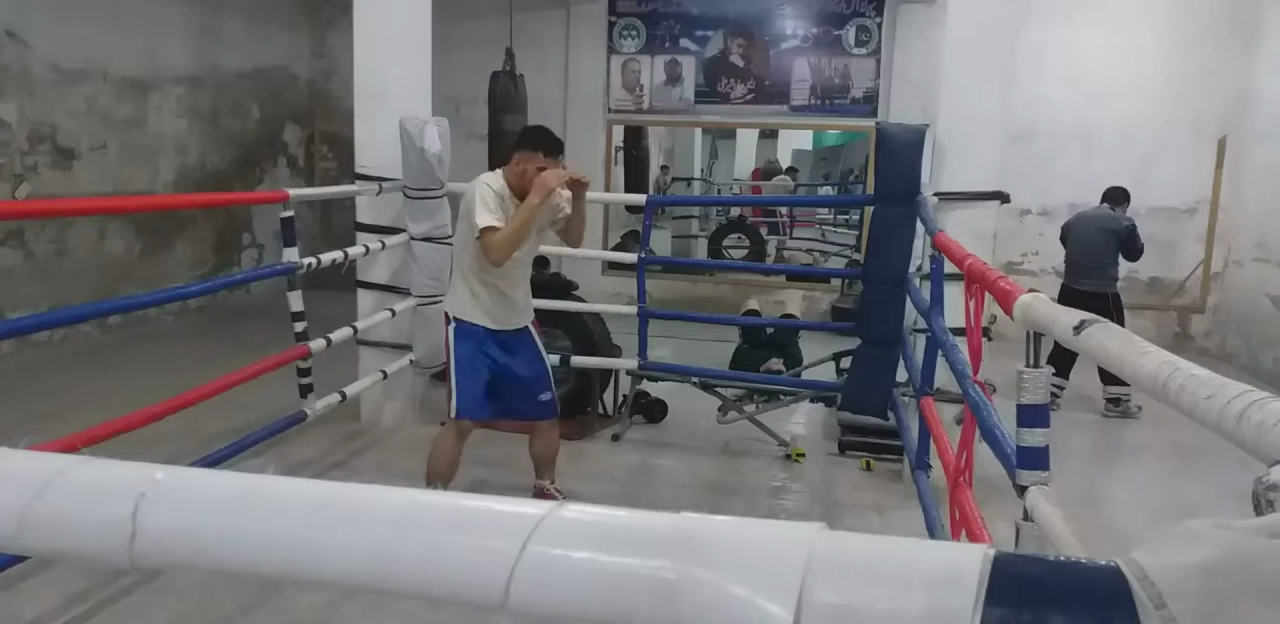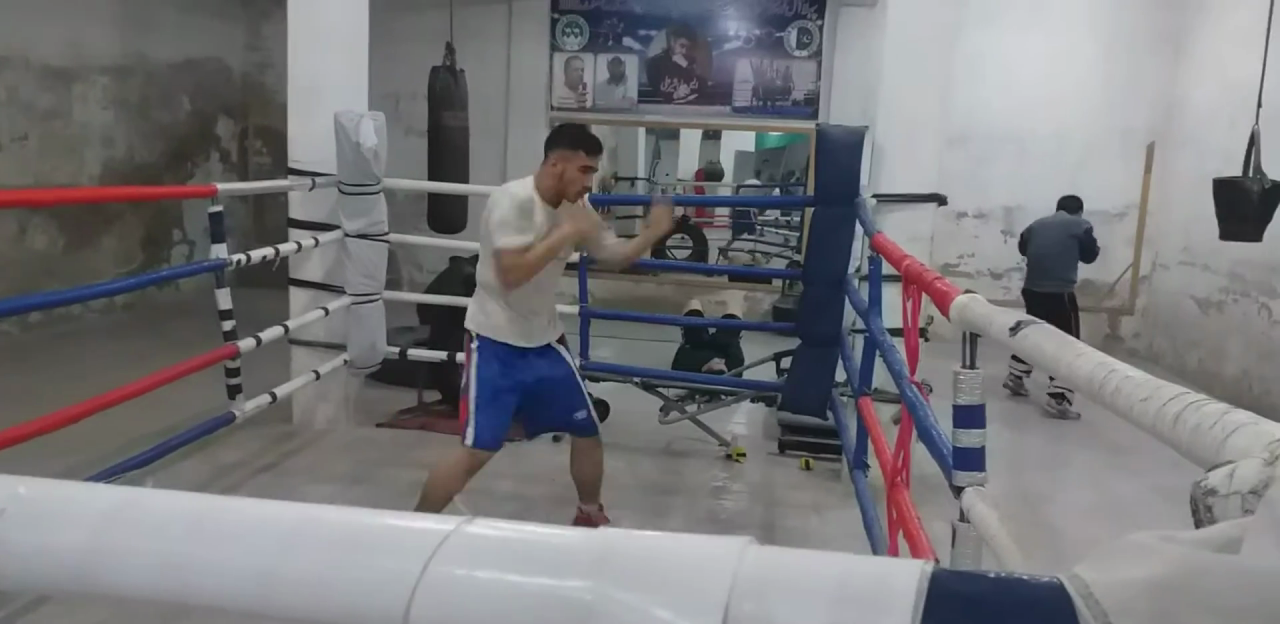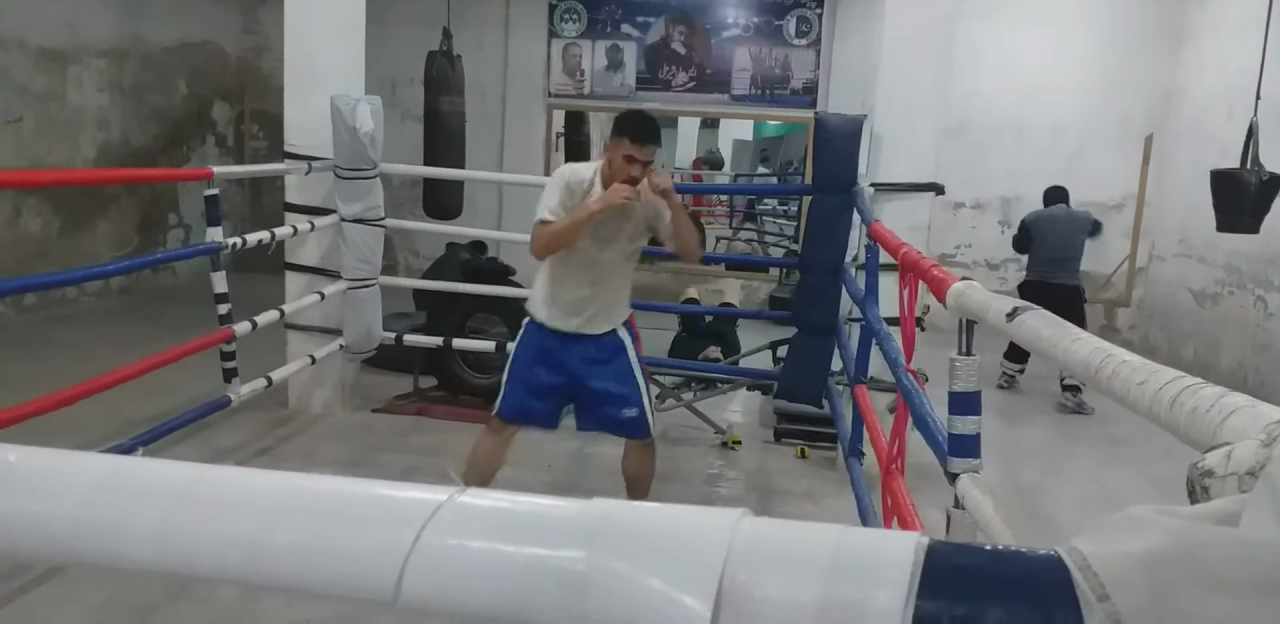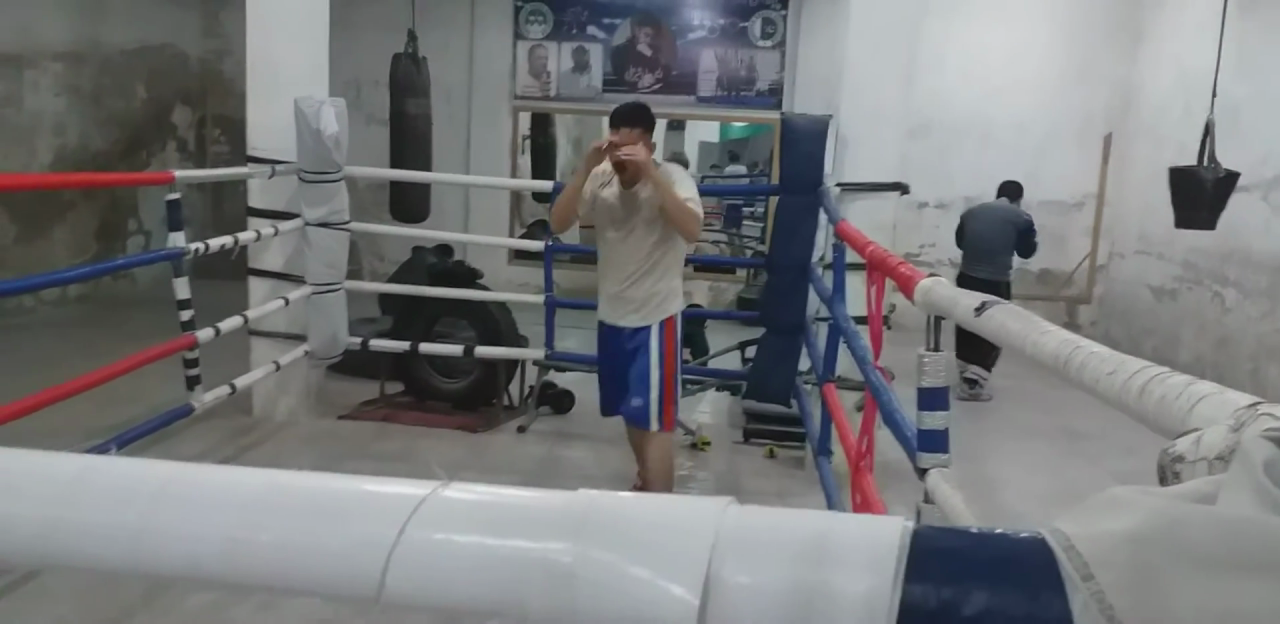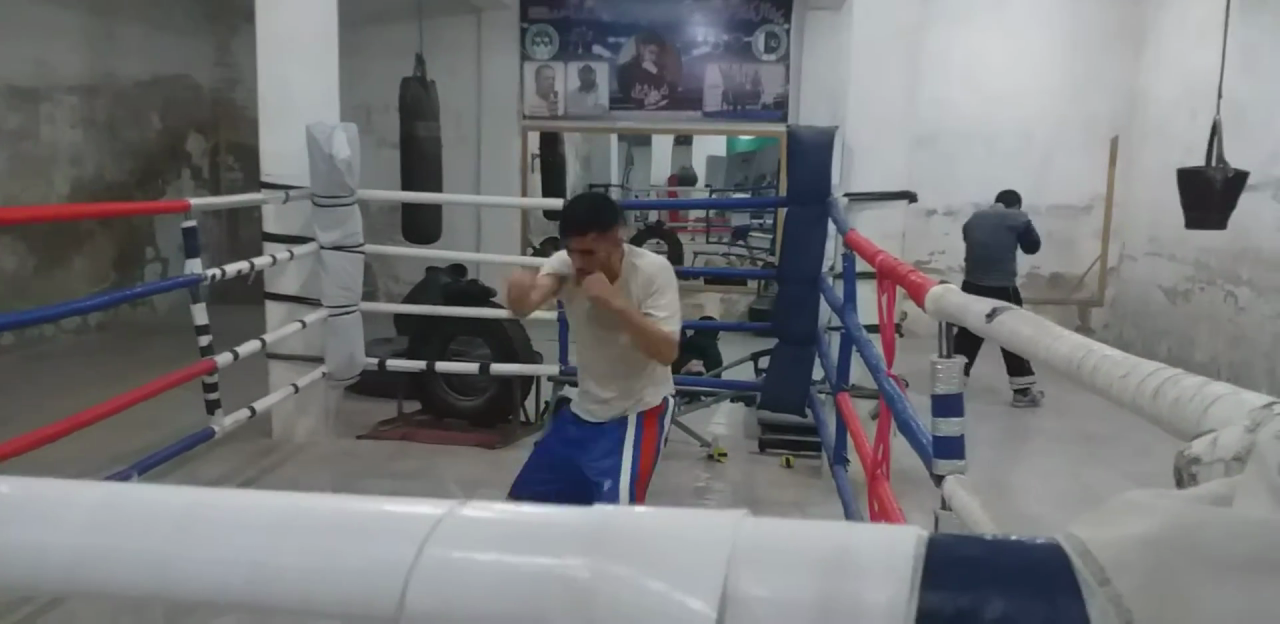
dt=1s
person 1, frame 1
left shoulder: (547, 193)
right shoulder: (484, 189)
left elbow: (574, 239)
right elbow: (497, 252)
left wrist: (577, 197)
right wrist: (537, 197)
left hip: (518, 324)
right hip: (472, 323)
left knee: (546, 414)
right knee: (463, 420)
left ankle: (545, 489)
person 1, frame 2
left shoulder: (574, 208)
right shoulder: (512, 200)
left elbow: (616, 255)
right elbow: (512, 274)
left wrist: (652, 234)
right wrist: (564, 236)
left hip: (544, 341)
right hip: (494, 342)
left knee: (587, 432)
right knee: (475, 452)
left ankle: (590, 516)
person 1, frame 3
left shoulder: (651, 198)
right shoulder: (570, 178)
left elbow: (691, 252)
right elbow: (540, 246)
left wrist: (673, 204)
right wrist: (597, 206)
left hip: (609, 329)
right hip: (549, 325)
left knee: (640, 433)
right knee: (502, 425)
person 1, frame 4
left shoulder: (672, 176)
right shoulder: (598, 177)
left elbow: (691, 231)
right elbow: (557, 224)
left wrist: (651, 176)
right wrist: (587, 168)
left hip: (656, 316)
right hip: (612, 315)
left knee: (653, 422)
right knee: (631, 411)
right ankle: (647, 482)
person 1, frame 5
left shoulder: (653, 271)
right shoulder: (564, 266)
left elbow: (666, 353)
right elbow: (520, 305)
left wrist: (616, 304)
right wrist: (522, 290)
left hip: (641, 409)
right hip: (584, 411)
right knee: (523, 502)
person 2, frame 1
left shoulder: (1076, 219)
right shoulder: (1123, 223)
left elbow: (1066, 242)
right elbow: (1133, 254)
right wrist: (1132, 234)
left hip: (1070, 290)
right hip: (1102, 293)
left knee: (1065, 342)
left ankle: (1048, 392)
right ankle: (1117, 402)
person 2, frame 2
left shoulder: (1038, 224)
right shoulder: (1081, 226)
left elbow: (1023, 248)
right elbow: (1089, 255)
left hip: (1032, 290)
right hip: (1059, 294)
left ankle: (1015, 378)
right ankle: (1058, 400)
person 2, frame 3
left shoulder: (1033, 218)
right shoulder: (1084, 218)
left elbow: (1019, 246)
right elbow: (1096, 229)
left hip: (1035, 284)
right hip: (1068, 288)
left ankle: (1008, 375)
right ankle: (1072, 392)
person 2, frame 4
left shoulder: (972, 212)
right shoulder: (1021, 218)
left elbow: (960, 242)
right elbow: (1027, 251)
left hip: (967, 278)
right hip: (995, 283)
left knee: (967, 327)
left ankle: (966, 375)
right ankle: (971, 384)
person 2, frame 5
left shoulder: (973, 220)
right shoulder: (1017, 219)
right elbow: (1032, 246)
left hip: (972, 286)
right hip: (1001, 288)
left knee: (967, 336)
right ankle: (1023, 392)
